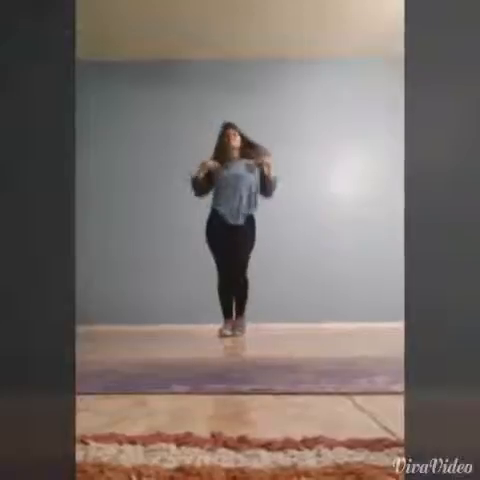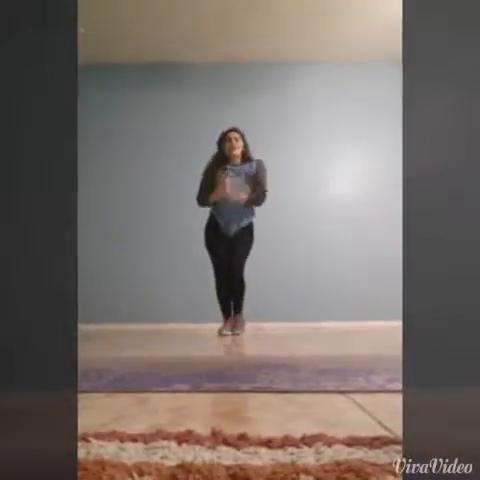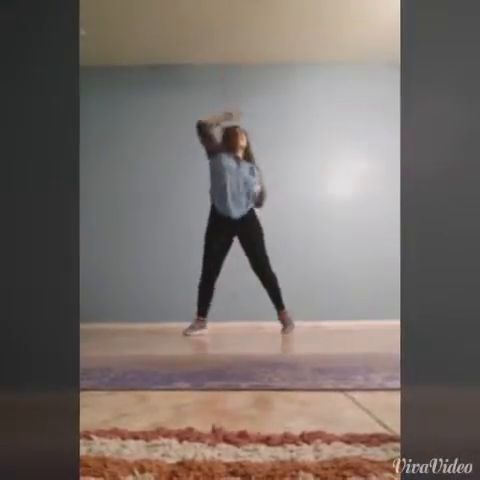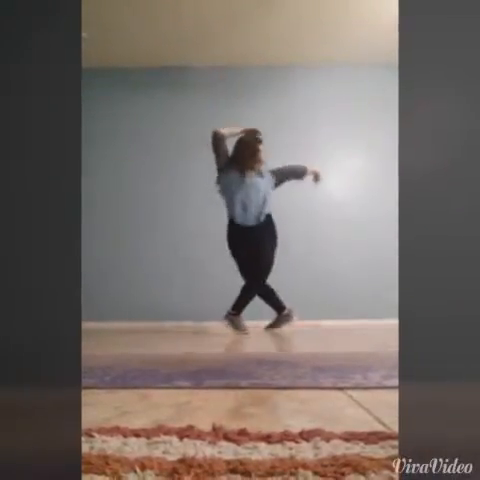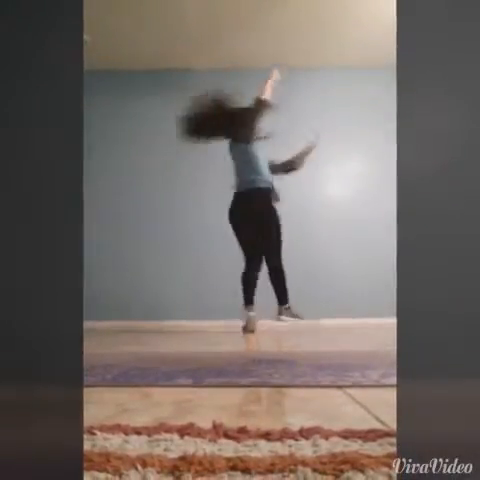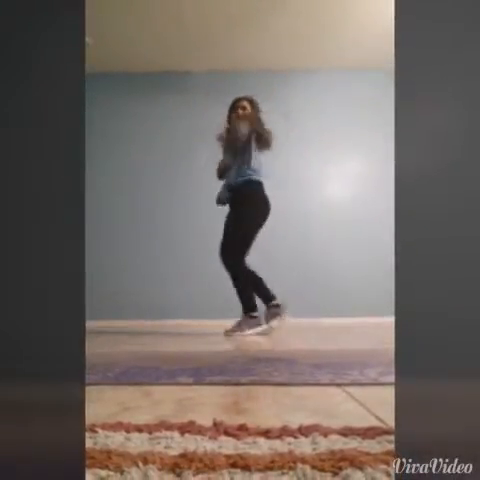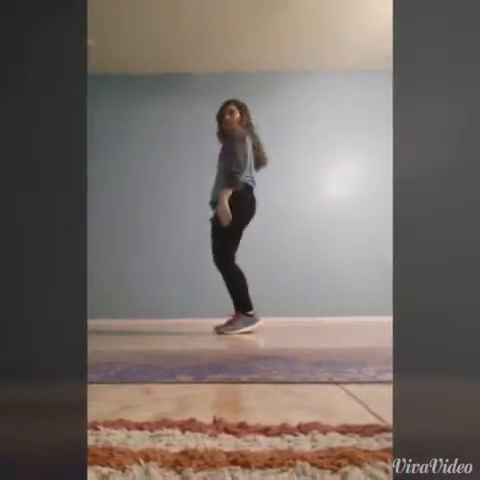
dt=0.7s
person 1, frame 1
left shoulder: (254, 163)
right shoulder: (215, 166)
left elbow: (268, 192)
right elbow: (199, 191)
left wrist: (267, 170)
right wrist: (201, 171)
left hip: (244, 223)
right hip: (218, 222)
left knee: (239, 270)
right knee: (224, 271)
left ankle: (240, 317)
right ankle: (227, 319)
person 1, frame 2
left shoulder: (256, 167)
right shoulder: (213, 170)
left elbow: (260, 198)
right elbow: (201, 200)
left wrist: (241, 195)
right wrist: (217, 194)
left hip: (242, 227)
right hip: (217, 229)
left knee: (235, 271)
right knee: (221, 273)
left ankle: (238, 315)
right ankle: (227, 318)
person 1, frame 3
left shoulder: (253, 168)
right shoulder: (218, 155)
left elbow: (259, 199)
right elbow: (202, 127)
left wrist: (259, 195)
right wrist: (224, 118)
left hip: (246, 220)
right hip: (220, 219)
left knee: (263, 267)
right knee: (209, 271)
left ankle: (282, 313)
right ankle: (201, 319)
person 1, frame 4
left shoulder: (266, 175)
right shoulder: (227, 169)
left elbow: (288, 171)
right elbow: (217, 136)
left wrist: (309, 170)
right wrist: (241, 132)
left hip: (264, 229)
right hip: (238, 231)
left knee: (257, 277)
right knee: (254, 278)
left ankle: (234, 314)
right ankle: (283, 311)
person 1, frame 5
left shoulder: (242, 146)
right shoulder: (242, 139)
left elbow: (276, 168)
right elbow: (261, 104)
left wrist: (301, 155)
right wrist: (272, 81)
left hip: (241, 206)
right hip: (259, 202)
left knee: (253, 260)
right knee: (273, 257)
left ankle: (249, 312)
right ankle: (284, 307)
person 1, frame 6
left shoulder: (246, 130)
right shoulder: (238, 144)
left elbow: (237, 137)
right elbow: (222, 173)
left wrist: (225, 138)
right wrist: (225, 149)
left hip: (250, 198)
right hip: (243, 200)
left knee: (230, 256)
right knee: (232, 257)
left ankle: (251, 315)
right ankle: (272, 304)
person 1, frame 7
left shoulder: (239, 136)
right shoulder: (232, 139)
left elbow: (237, 170)
left wrist: (223, 200)
right wrist: (220, 202)
left hip: (236, 203)
right hip: (233, 203)
left knee: (224, 259)
right knee: (223, 259)
left ankle: (247, 315)
right ankle: (242, 314)
